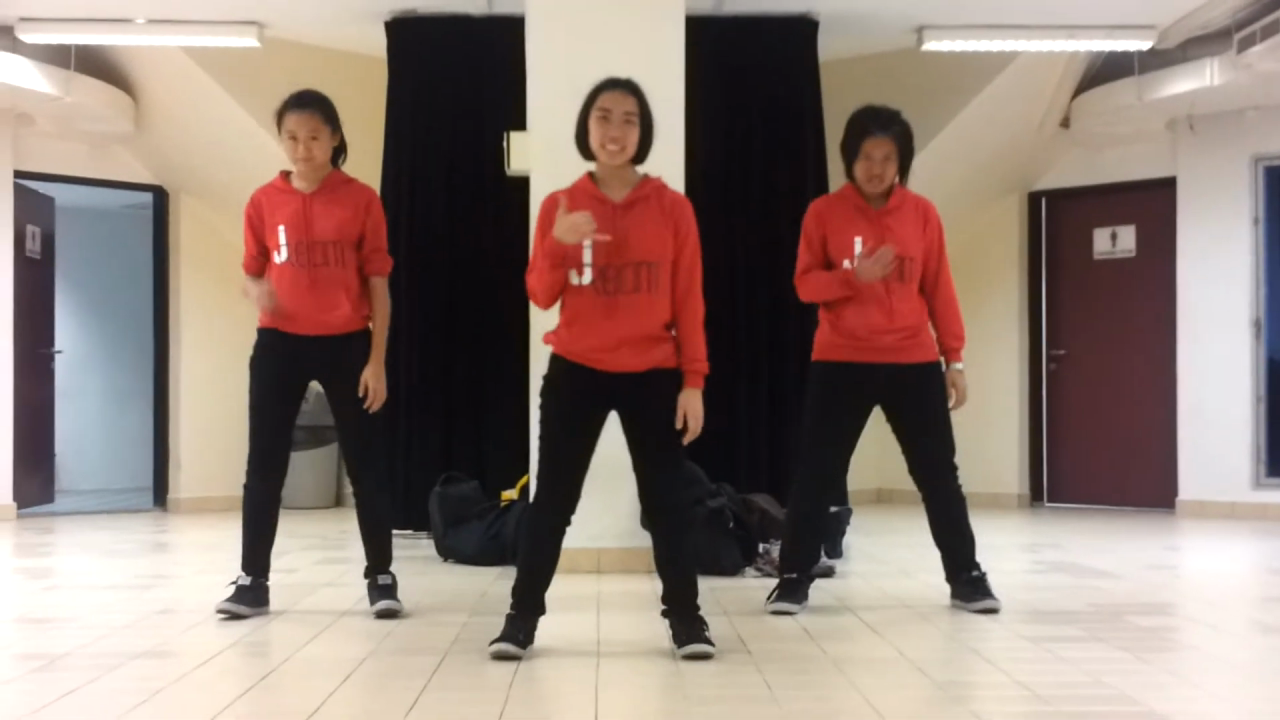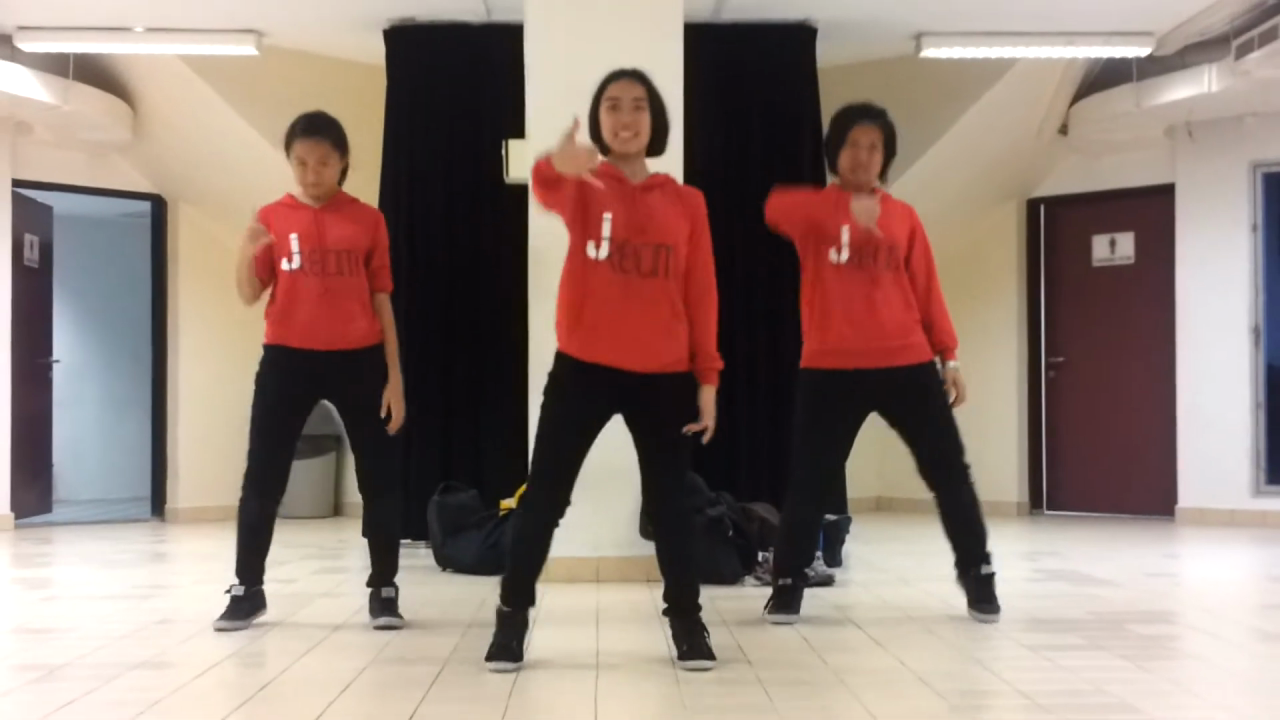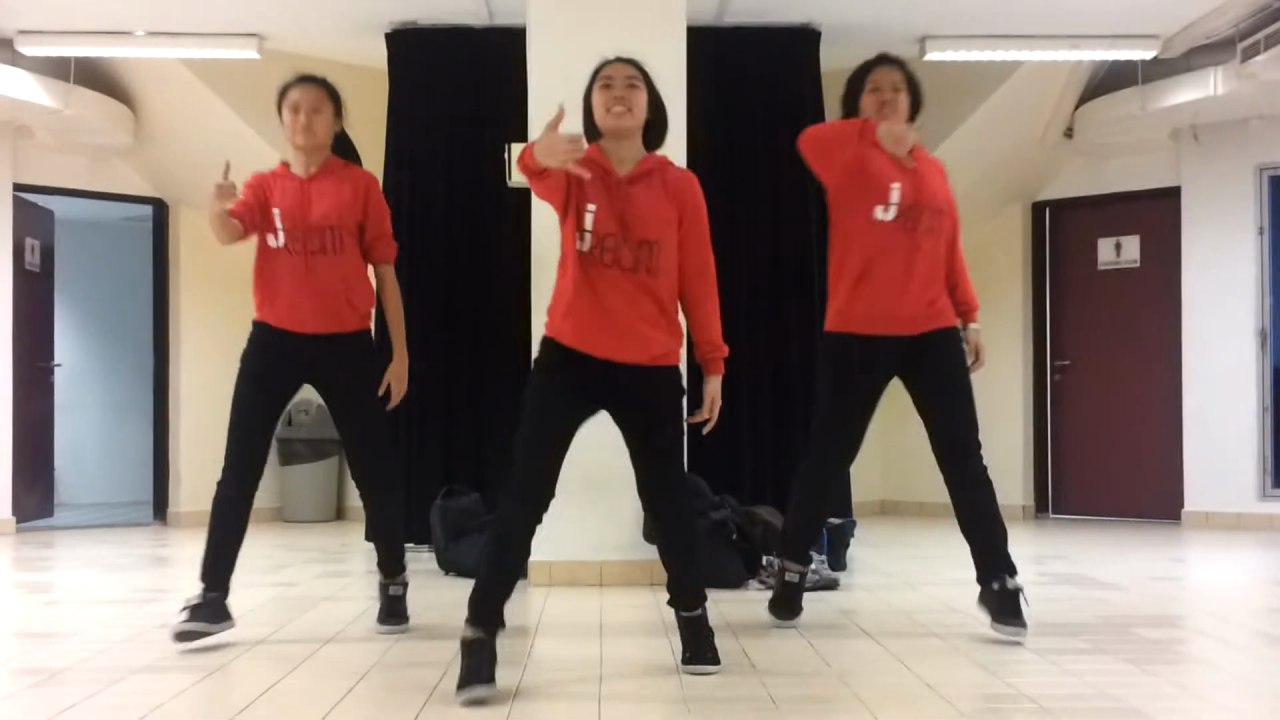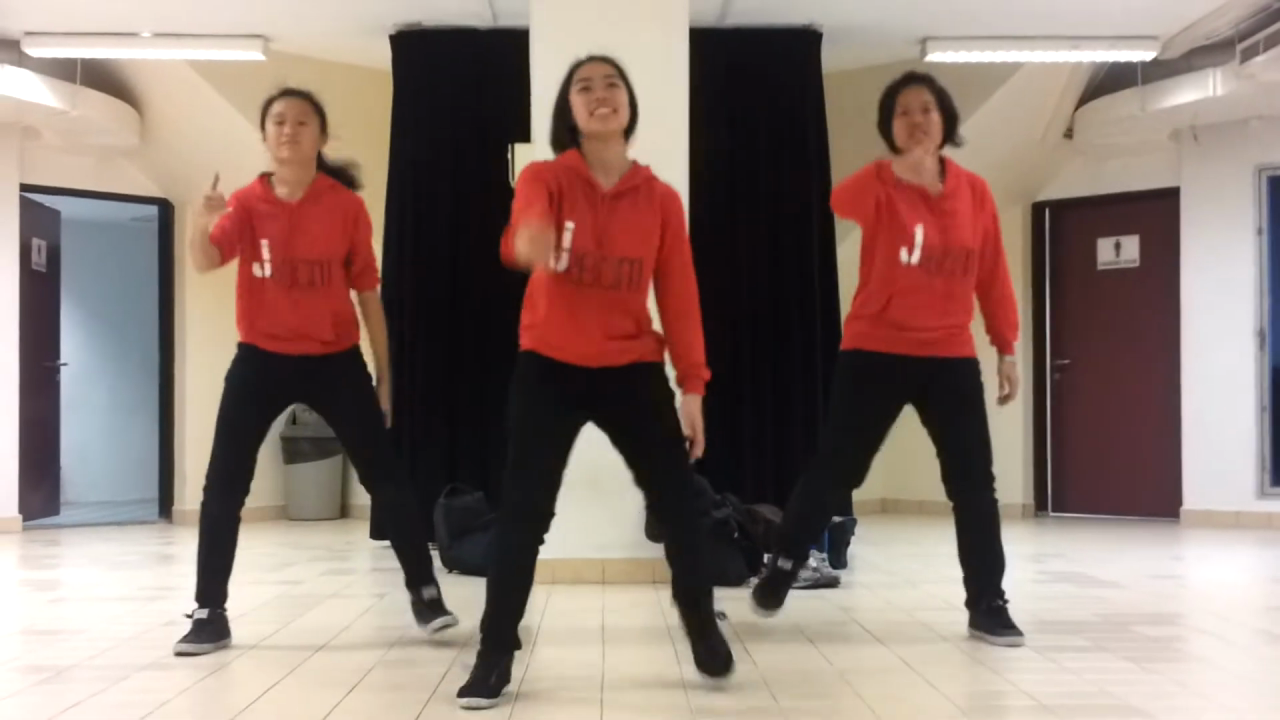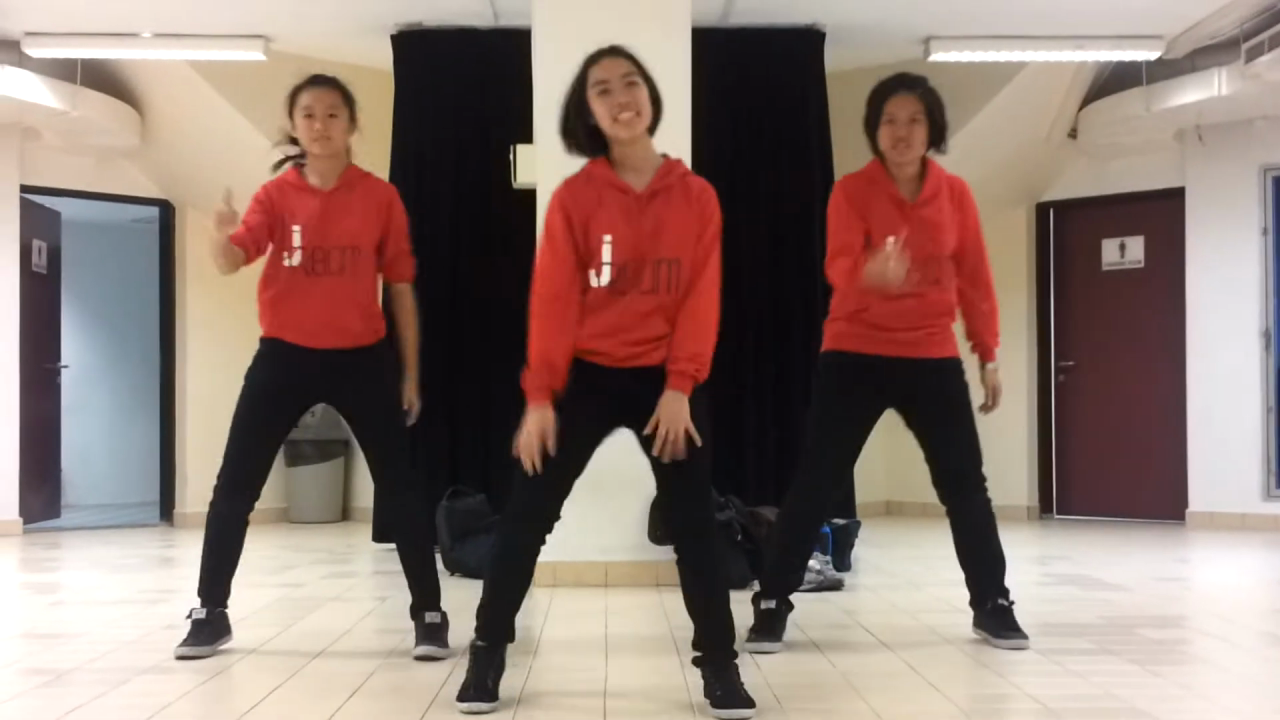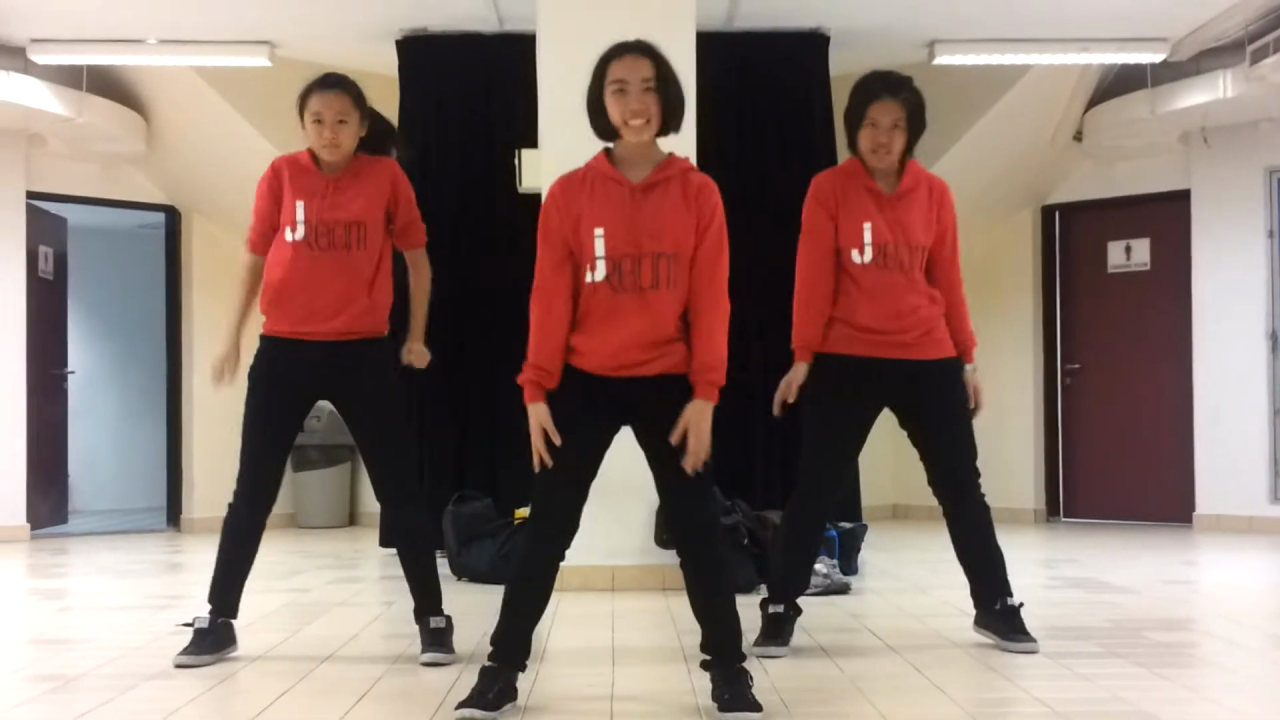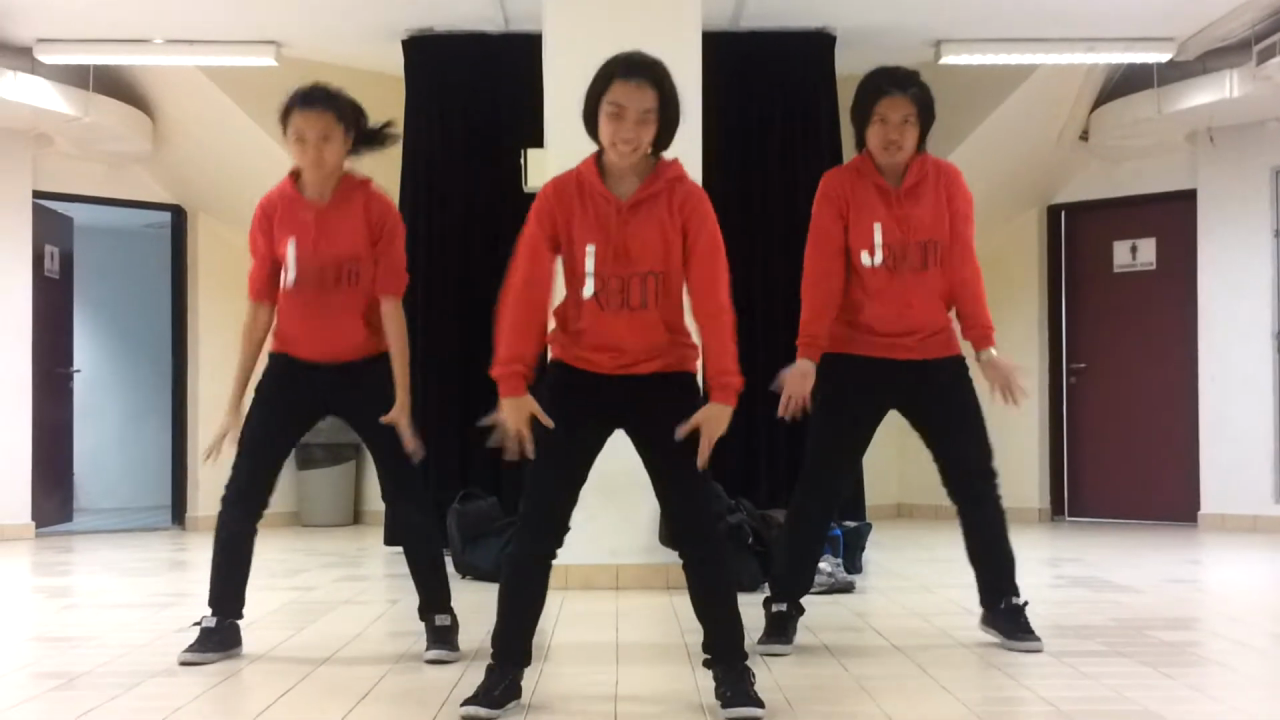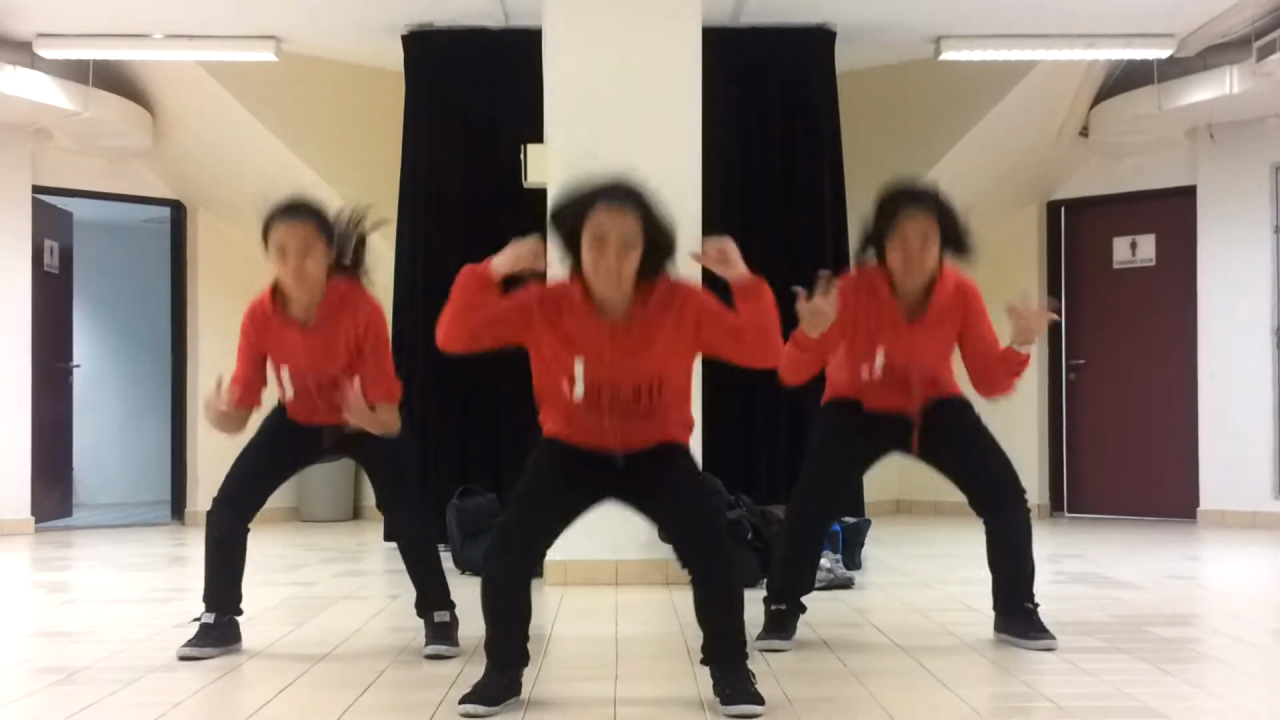
dt=0.2s
person 1, frame 1
left shoulder: (672, 208)
right shoulder: (560, 207)
left elbow: (689, 301)
right elbow: (542, 296)
left wrist: (693, 381)
right wrist: (559, 247)
left hip: (653, 376)
right hip: (575, 372)
left knee: (666, 499)
right knee: (553, 496)
left ankle: (684, 614)
right ankle: (523, 613)
person 1, frame 2
left shoulder: (686, 203)
right shoulder: (581, 183)
left elbow: (700, 294)
right elbow: (543, 188)
left wrist: (707, 375)
right wrist: (557, 167)
left hip: (664, 377)
right hip: (582, 369)
left knee: (669, 503)
right knee: (544, 493)
left ankle: (686, 622)
right ankle: (512, 616)
person 1, frame 3
left shoulder: (680, 187)
right shoulder: (574, 174)
left elbow: (698, 279)
right elbow: (542, 178)
left wrist: (713, 364)
right wrist: (541, 155)
left hip: (651, 367)
right hip: (567, 357)
left knee: (667, 500)
right knee: (524, 491)
left ankle: (691, 615)
right ankle: (481, 634)
person 1, frame 4
left shoulder: (661, 199)
right shoulder: (544, 179)
left elbow: (678, 292)
right elbow: (521, 230)
left wrist: (695, 384)
right wrist: (527, 242)
left hip: (632, 371)
right hip: (548, 368)
left knee: (678, 500)
right knee: (523, 513)
left ankle: (701, 624)
right ankle: (494, 655)
person 1, frame 5
left shoulder: (696, 194)
right shoulder: (573, 196)
left elbow: (702, 299)
right elbow: (555, 298)
left wrist: (682, 385)
right wrist: (540, 397)
left hip: (665, 379)
right hip: (584, 373)
left knee: (695, 520)
right knee: (528, 510)
left ankle: (719, 665)
right ankle: (488, 652)
person 1, frame 6
left shoulder: (698, 192)
right shoulder: (570, 192)
left elbow: (711, 299)
right elbow: (550, 294)
left wrist: (705, 393)
right wrist: (535, 389)
left hip: (670, 384)
right hip: (584, 382)
left knee: (697, 528)
right knee: (548, 527)
person 1, frame 7
left shoulder: (687, 201)
right shoulder: (559, 196)
left elbow: (713, 299)
right elbow: (523, 291)
left wrist: (723, 392)
right wrist: (512, 383)
left hip: (664, 382)
right hip: (576, 381)
left knee: (696, 524)
right knee: (538, 523)
person 1, frame 8
left shoulder: (682, 305)
right shoulder: (545, 306)
left elbow: (763, 352)
right elbow: (453, 337)
left wrist: (744, 281)
right wrist: (492, 271)
left hip: (658, 453)
right hip: (570, 454)
left knee: (712, 551)
right knee: (507, 554)
left ankle: (730, 668)
right ankle: (502, 670)
person 2, frame 1
left shoulder: (922, 214)
right shoulder: (824, 213)
left elbow: (938, 288)
right elbow: (805, 281)
left wrist: (954, 356)
right wrist: (852, 276)
left hip: (914, 362)
right hip: (840, 363)
left knee: (937, 472)
right knee: (816, 472)
left ankle: (966, 575)
right ankle: (793, 576)
person 2, frame 2
left shoulder: (903, 216)
right shoulder: (814, 208)
left elbow: (926, 290)
right elbow: (776, 208)
left wrist: (948, 356)
right wrist: (846, 208)
left hip: (906, 364)
right hip: (829, 369)
left knee: (948, 468)
right knee: (809, 482)
left ankle: (977, 575)
right ankle: (787, 584)
person 2, frame 3
left shoulder: (933, 169)
right shoulder: (847, 161)
left elbow: (949, 250)
right elbow: (811, 140)
left wrist: (969, 318)
right wrist: (875, 136)
left hip: (932, 331)
right hip: (855, 333)
left knee: (963, 456)
right knee: (826, 456)
left ankle: (998, 584)
right ankle: (792, 571)
person 2, frame 4
left shoulder: (975, 191)
right shoulder: (881, 184)
left elbow: (993, 275)
right elbow: (846, 203)
left wrist: (1006, 348)
right wrist: (899, 170)
left hip: (951, 359)
right hip: (874, 352)
left knee: (974, 481)
right knee: (836, 469)
left ankle: (987, 603)
right ankle: (785, 562)
person 2, frame 5
left shoulder: (956, 194)
right shoulder: (853, 191)
left elbow: (975, 282)
right elbow: (837, 264)
left wrist: (989, 357)
right wrist: (868, 268)
left hip: (932, 359)
right hip: (854, 355)
left knee: (964, 483)
right knee: (816, 480)
left ankle: (992, 604)
right ankle: (771, 604)
person 2, frame 6
left shoulder: (934, 193)
right shoulder: (828, 189)
left elbow: (948, 281)
right elbow: (813, 276)
left wrist: (967, 359)
right wrist: (802, 358)
left hip: (929, 360)
right hip: (845, 361)
left knee: (960, 485)
right knee: (815, 486)
left ankle: (996, 606)
right ankle: (779, 609)
person 2, frame 7
left shoulder: (947, 183)
right shoulder: (838, 187)
left elbow: (962, 273)
right elbow: (821, 279)
left wrist: (986, 347)
right wrist: (807, 356)
left hip: (934, 358)
right hip: (852, 358)
left knee: (975, 479)
right knee: (821, 481)
left ankle: (1002, 605)
right ankle: (783, 607)
person 2, frame 8
left shoulder: (962, 296)
right shoulder: (852, 293)
left elbow: (989, 381)
right elbow: (793, 373)
left wrist: (1019, 347)
right wrist: (811, 332)
left hip: (935, 408)
right hip: (857, 410)
left knee: (1005, 497)
right knee: (813, 498)
left ankle: (1017, 611)
right ankle: (781, 608)
person 3, frame 1
left shoulder: (361, 201)
right shoulder: (263, 202)
left elbow: (378, 285)
right elbow: (251, 276)
left wrist: (378, 360)
right wrist: (257, 292)
left hip: (346, 346)
right hip: (279, 345)
left knee: (364, 465)
right knee: (264, 466)
left ankle: (381, 577)
right ankle: (253, 580)
person 3, frame 2
left shoulder: (367, 220)
right shoulder: (271, 219)
left elbow: (382, 302)
right elbow: (247, 295)
left wrist: (395, 379)
right wrist: (248, 256)
left hip: (358, 360)
right hip: (287, 360)
left knee: (380, 481)
right knee: (261, 481)
left ankle: (383, 590)
right ankle: (248, 589)
person 3, frame 3
left shoulder: (360, 185)
right shoulder: (263, 186)
left elbow: (385, 271)
right elbow: (227, 233)
left wrist: (400, 352)
right wrist: (219, 208)
left hip: (347, 342)
right hip: (274, 339)
left knee: (373, 471)
right knee: (240, 469)
left ankle: (393, 585)
right ankle: (211, 597)
person 3, frame 4
left shoulder: (347, 207)
right shoulder: (247, 202)
left elbow: (368, 294)
right elbow: (203, 261)
left wrist: (384, 377)
right wrist: (202, 224)
left hip: (335, 361)
right hip: (262, 360)
left knee: (384, 479)
right knee: (222, 485)
left ankle: (425, 592)
right ankle: (209, 613)
person 3, frame 5
left shoulder: (380, 197)
right shoulder: (276, 194)
left elbow: (401, 289)
right elbow: (229, 260)
left wrist: (411, 373)
right wrist: (222, 233)
left hip: (363, 358)
right hip: (285, 355)
left knee: (402, 486)
right knee: (234, 486)
left ankle: (429, 614)
right ankle: (210, 613)
person 3, frame 6
left shoulder: (386, 177)
right shoulder: (282, 174)
left elbow: (417, 253)
right elbow: (257, 255)
left wrist: (417, 334)
right wrist: (233, 337)
left hip: (363, 352)
right hip: (284, 351)
left knee: (399, 491)
right knee: (253, 492)
left ankle: (433, 620)
right ankle: (217, 621)
person 3, frame 7
left shoulder: (375, 208)
right shoulder: (272, 209)
left elbow: (391, 309)
right elbow: (260, 310)
left wrist: (402, 400)
right wrist: (234, 403)
left hip: (366, 369)
right hip: (293, 368)
left knee: (406, 492)
right knee: (243, 493)
left ankle: (439, 619)
right ankle: (221, 622)
person 3, frame 8
left shoulder: (362, 310)
right shoulder: (260, 316)
left elbow: (389, 415)
right elbow: (243, 404)
left wrist: (368, 418)
right wrist: (221, 415)
left hip: (365, 424)
right hip: (296, 422)
left knee: (404, 510)
right knee: (226, 509)
left ankle: (440, 615)
right ankle: (219, 620)
